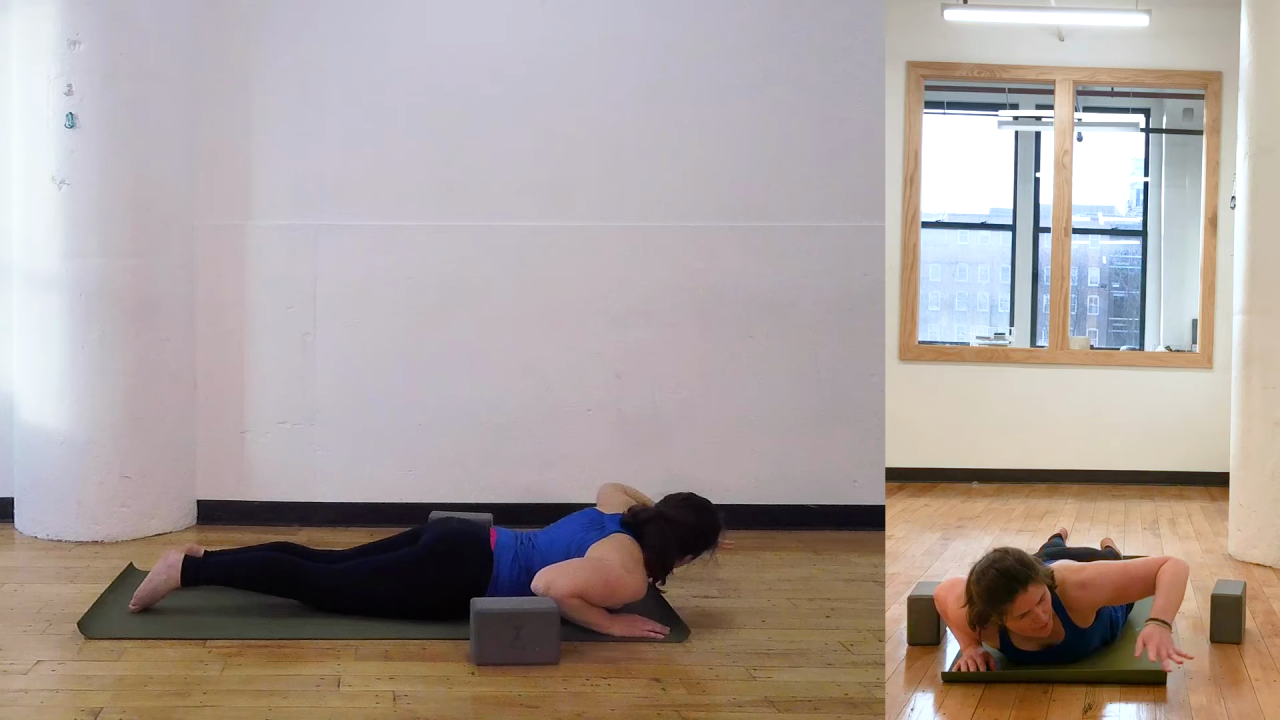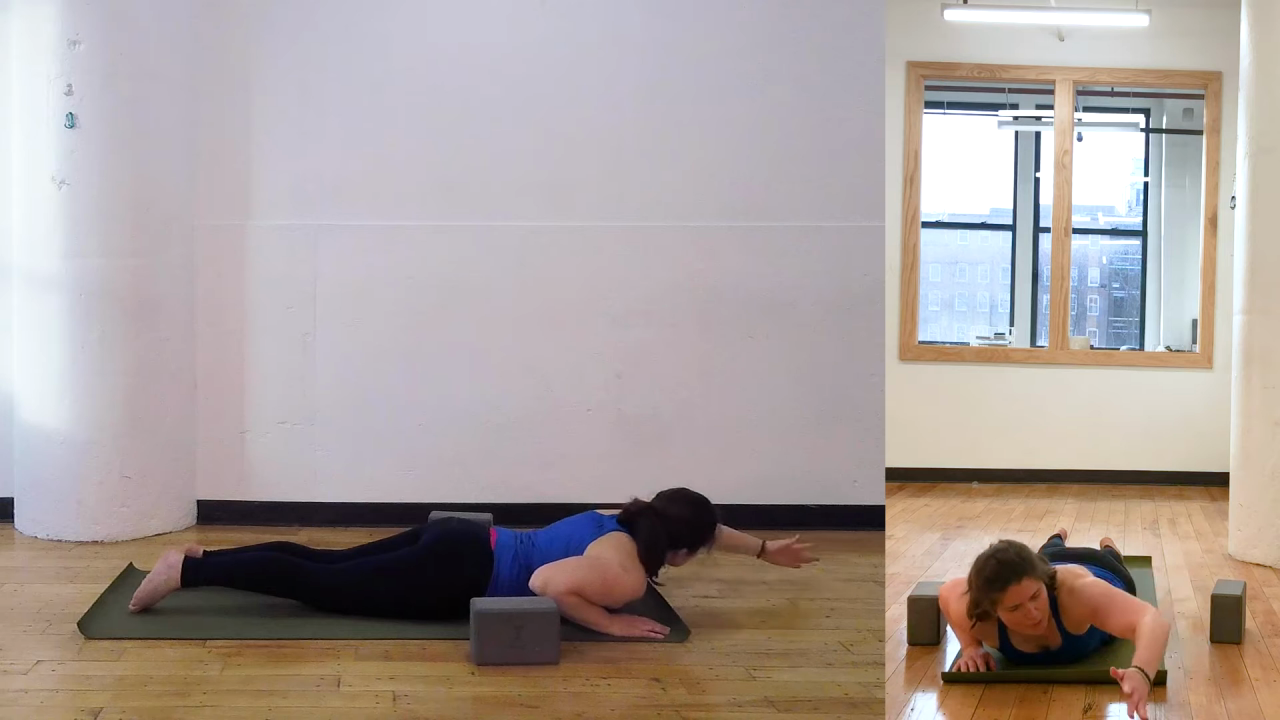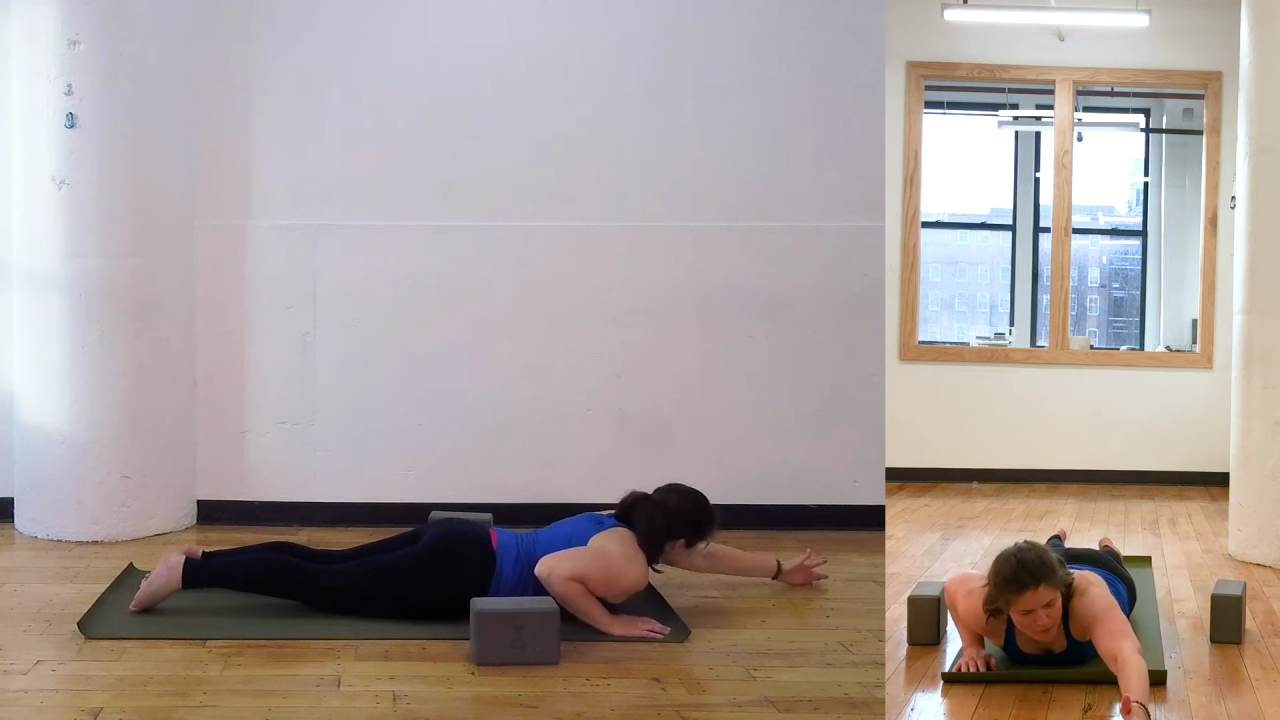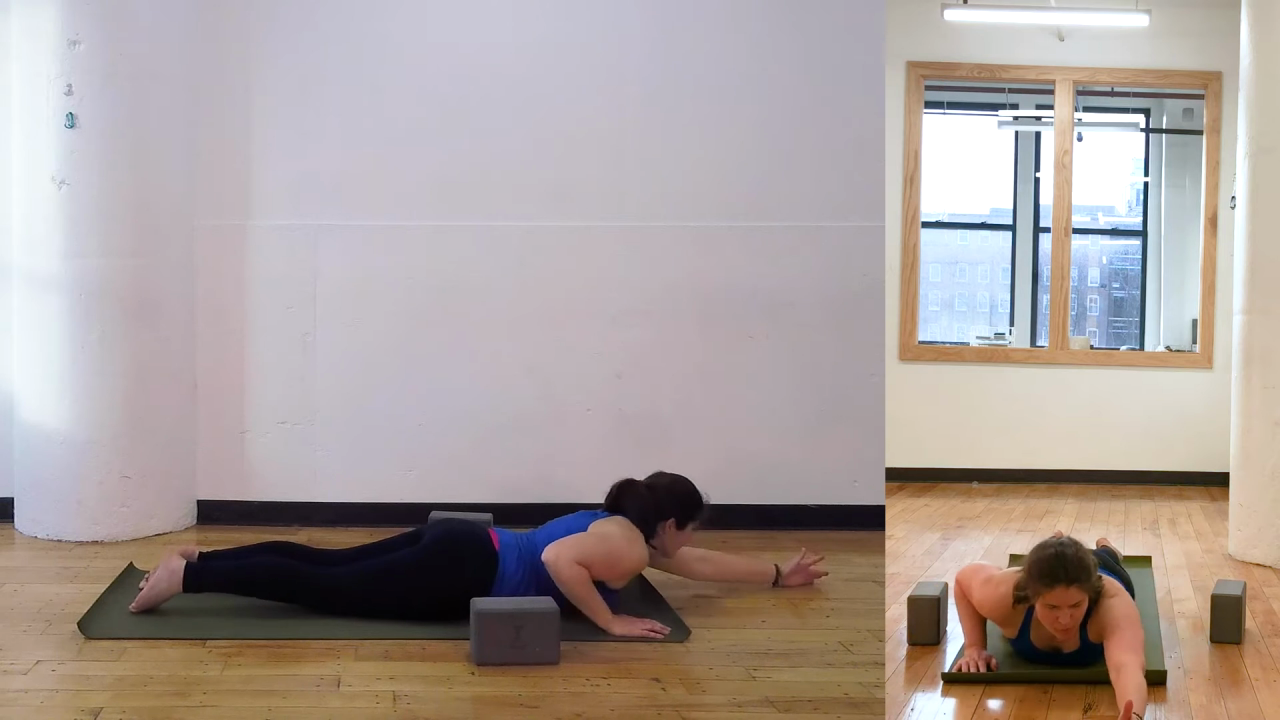
dt=0.3s
person 1, frame 1
left shoulder: (627, 516)
right shoulder: (628, 580)
left elbow: (616, 486)
right elbow: (545, 585)
left wrist: (687, 531)
right wrist: (608, 625)
left hip: (459, 543)
right hip: (454, 579)
left knee: (319, 563)
right knee: (319, 586)
left ankle: (196, 559)
right ankle: (184, 573)
person 1, frame 2
left shoulder: (630, 519)
right shoulder: (627, 576)
left elbow: (688, 519)
right elbow: (547, 583)
left wrist: (762, 548)
right wrist: (611, 625)
left hip: (461, 543)
right hip: (457, 575)
left knee: (322, 564)
right knee: (320, 585)
left ankle: (198, 559)
right ankle: (189, 572)
person 1, frame 3
left shoulder: (626, 524)
right shoulder: (629, 568)
left elbow: (700, 555)
right elbow: (553, 572)
left wrist: (779, 569)
right wrist: (609, 622)
left hip: (458, 545)
right hip: (460, 574)
left knee: (323, 562)
right knee: (319, 585)
left ankle: (198, 559)
right ankle: (187, 573)
person 1, frame 4
left shoulder: (621, 522)
right shoulder: (629, 548)
left elbow: (698, 563)
right elbow: (557, 558)
left wrist: (778, 573)
right wrist: (610, 621)
left hip: (460, 546)
right hip: (462, 574)
left knee: (324, 563)
right knee: (321, 589)
left ankle: (199, 558)
right ankle: (189, 577)
person 2, frame 1
left shoulder: (1078, 585)
right shoulder: (976, 613)
left elbow: (1173, 566)
right elbow: (943, 593)
left wrist: (1159, 623)
right wrist: (969, 645)
left hip: (1101, 608)
left ankle: (1109, 553)
right ankle: (1059, 539)
person 2, frame 2
left shoulder: (1075, 591)
right shoulder: (976, 617)
left elbow: (1152, 621)
right elbow: (948, 593)
left wrist: (1140, 673)
right wrist: (970, 646)
left ankle: (1109, 548)
right ankle: (1059, 538)
person 2, frame 3
left shoulder: (1088, 594)
right shoulder: (986, 608)
left elbow: (1126, 653)
right elbow: (953, 586)
right wrist: (971, 646)
left ankle: (1107, 547)
right ankle: (1057, 541)
person 2, frame 4
left shoulder: (1111, 601)
right shoulder: (1002, 596)
left elbow: (1128, 668)
right wrist: (974, 646)
left ankle: (1106, 549)
right ankle: (1057, 542)
